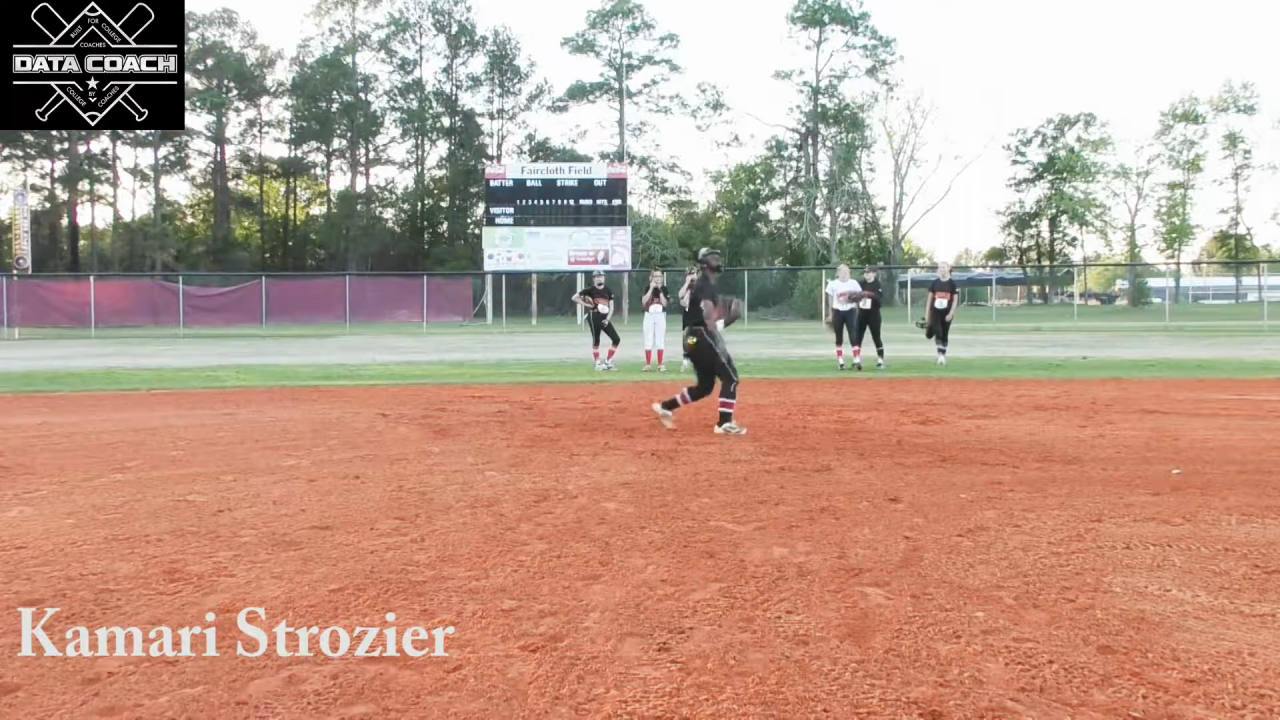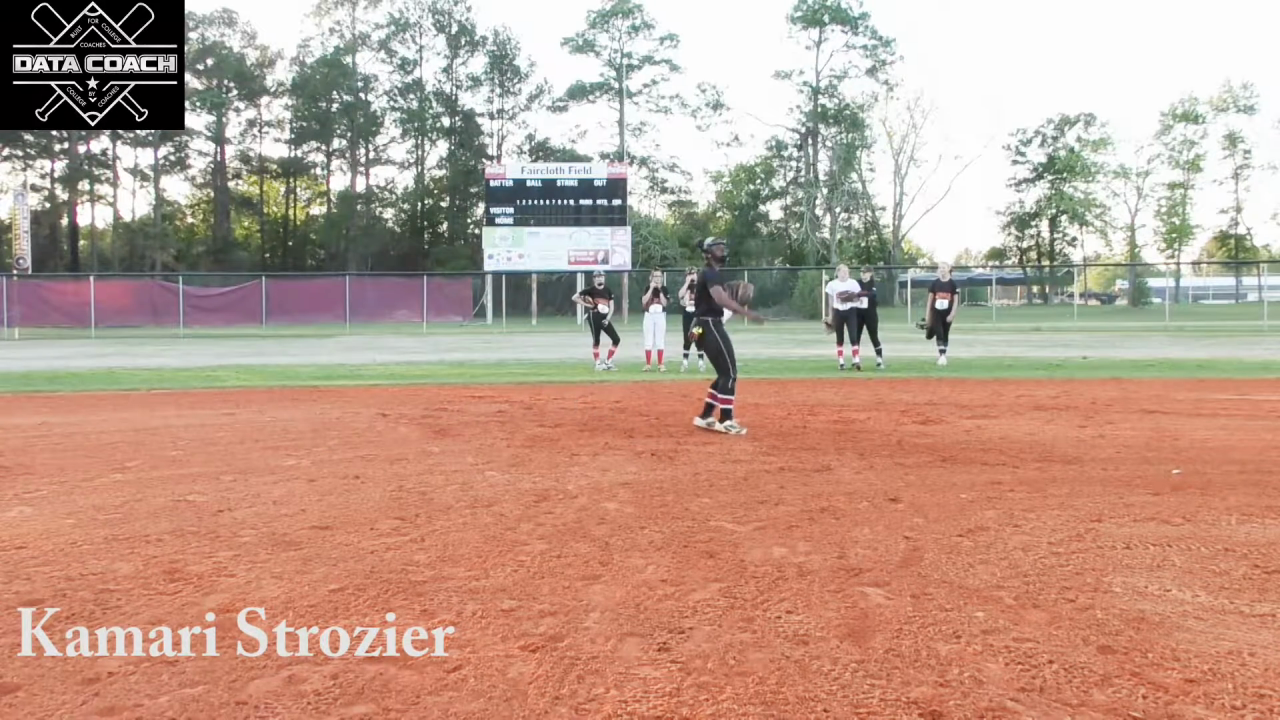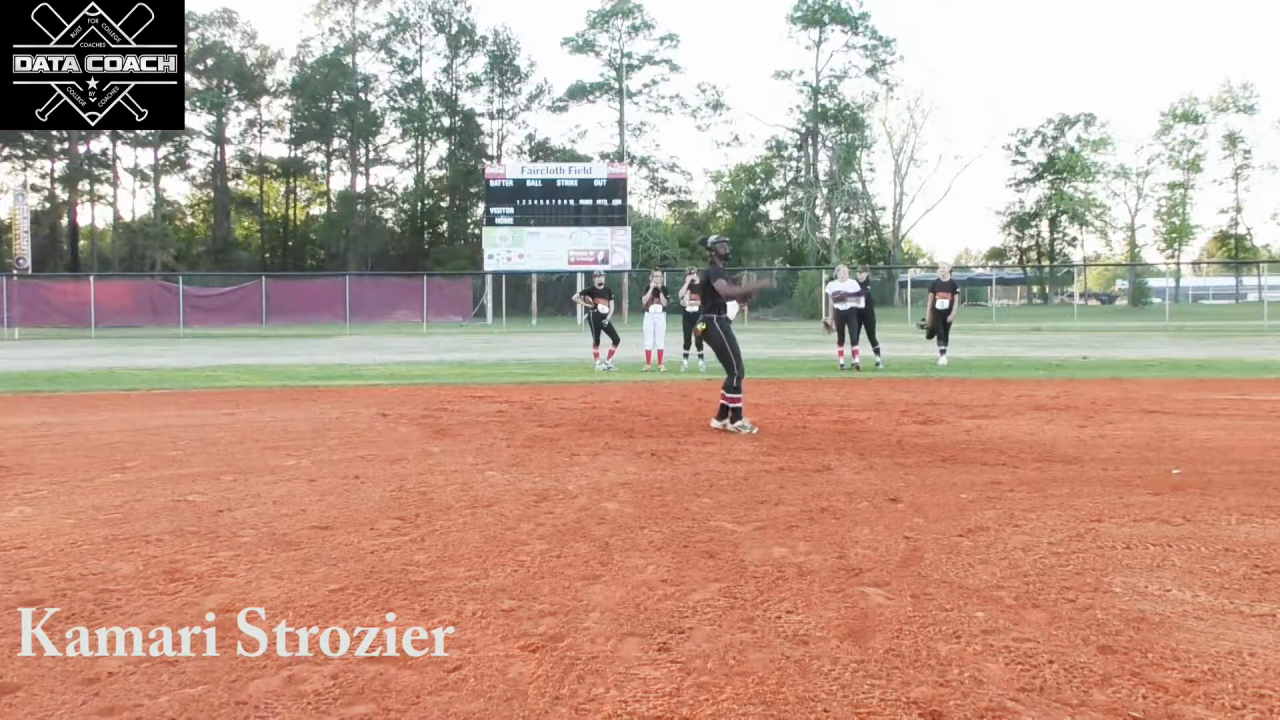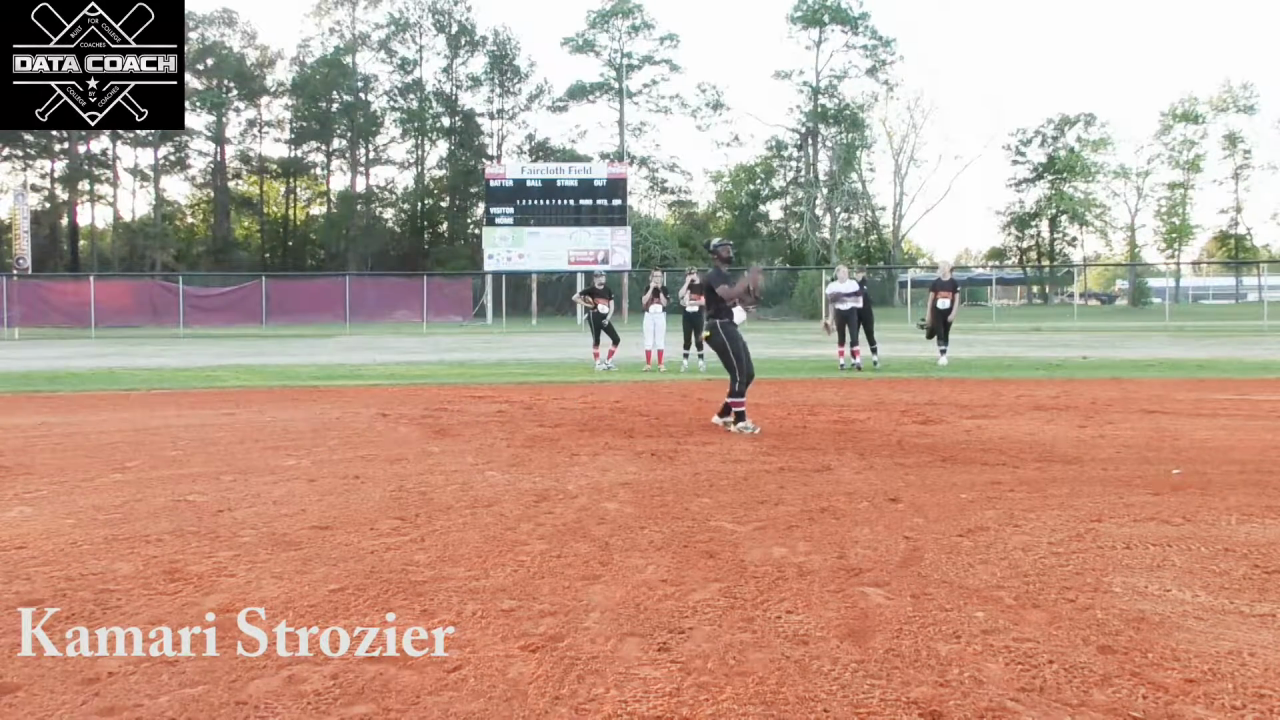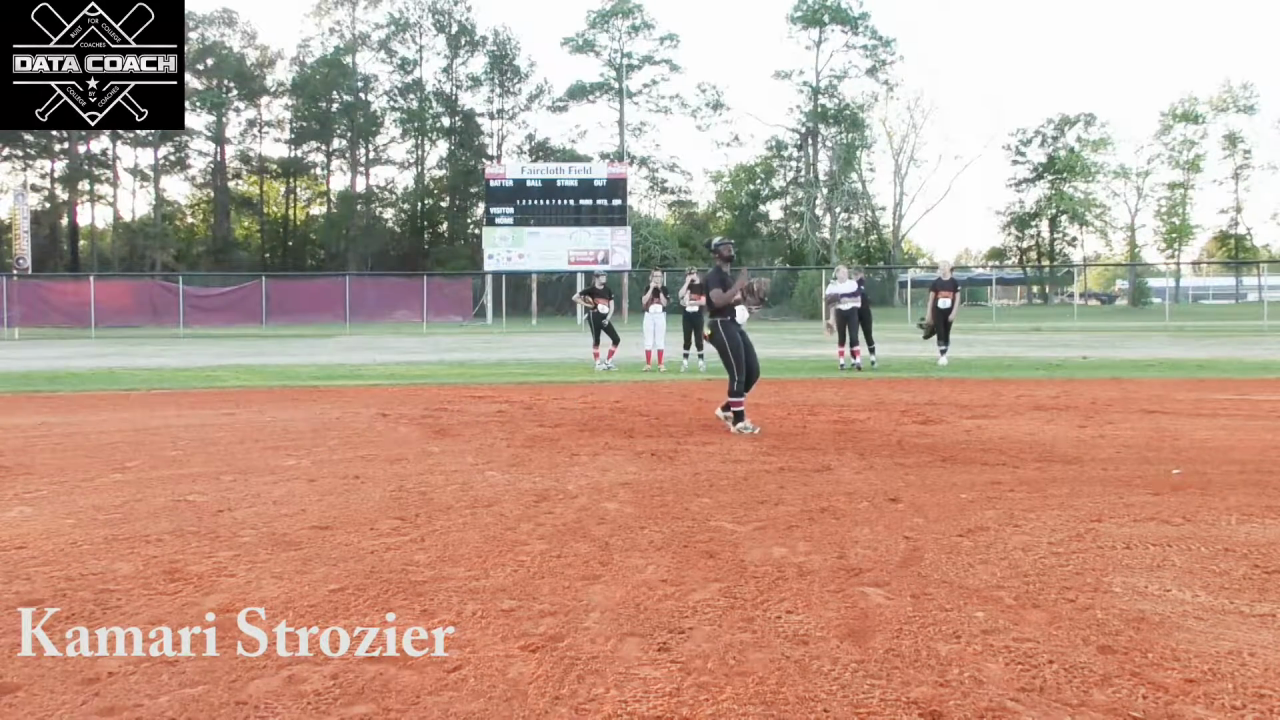
dt=0.1s
person 1, frame 1
left shoulder: (705, 284)
right shoulder: (705, 286)
right elbow: (708, 315)
left wrist: (726, 317)
right wrist: (721, 343)
left hip: (695, 339)
right hip: (703, 337)
left knee: (704, 387)
right knee: (731, 378)
left ankle: (666, 407)
right ankle: (725, 423)
person 1, frame 2
left shoulder: (714, 274)
right shoulder: (710, 274)
left elbow: (722, 301)
right elbow: (721, 300)
left wrist: (739, 301)
right wrist: (748, 313)
left hip: (710, 328)
right hip: (710, 327)
left knee: (725, 374)
right knee: (729, 373)
left ankle: (705, 417)
right ankle: (726, 420)
person 1, frame 3
left shoulder: (719, 271)
right shoulder: (713, 271)
left elbow: (733, 296)
right elbow: (727, 291)
left wrist: (748, 291)
right wrist: (757, 285)
left hip: (719, 325)
right hip: (716, 324)
left knee: (735, 372)
right knee: (736, 371)
left ankle: (721, 418)
right ankle: (736, 420)
person 1, frame 4
left shoulder: (726, 276)
right shoulder: (714, 276)
left elbow: (741, 300)
right elbow: (729, 295)
left wrist: (754, 289)
right wrist: (748, 278)
left hip: (731, 329)
right hip: (721, 329)
left knee: (747, 375)
right knee: (739, 375)
left ankle: (724, 414)
right ankle: (739, 421)
person 1, frame 5
left shoulder: (729, 276)
right shoulder: (713, 276)
left elbow: (737, 300)
right elbow: (719, 301)
right wrist: (739, 284)
left hip: (736, 328)
right hip: (723, 327)
left knee: (753, 373)
right knee: (738, 375)
left ankle: (727, 409)
right ankle: (738, 421)
